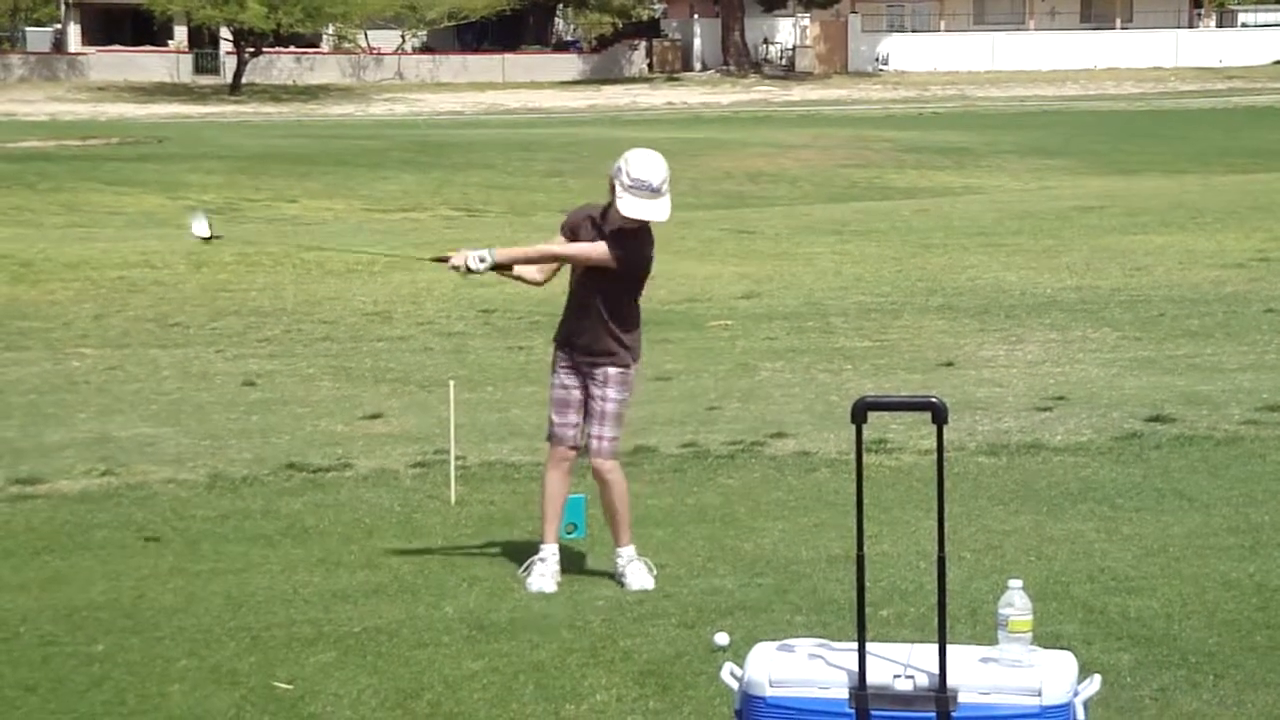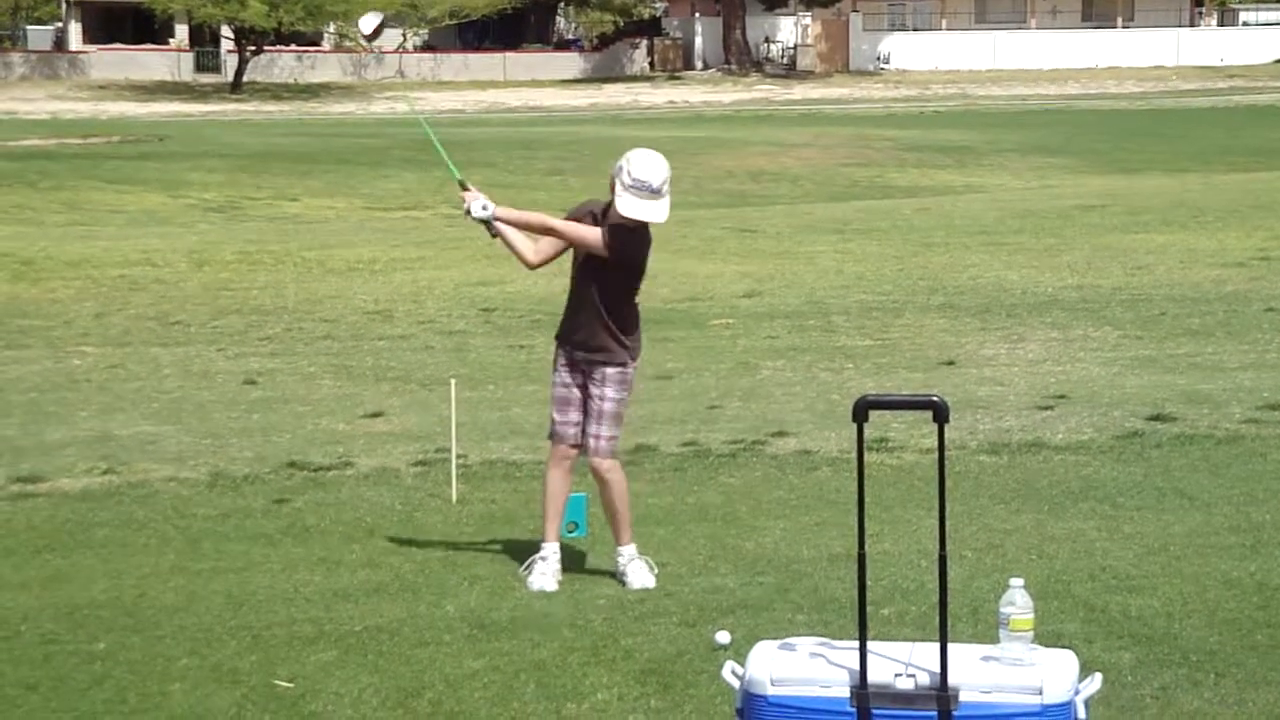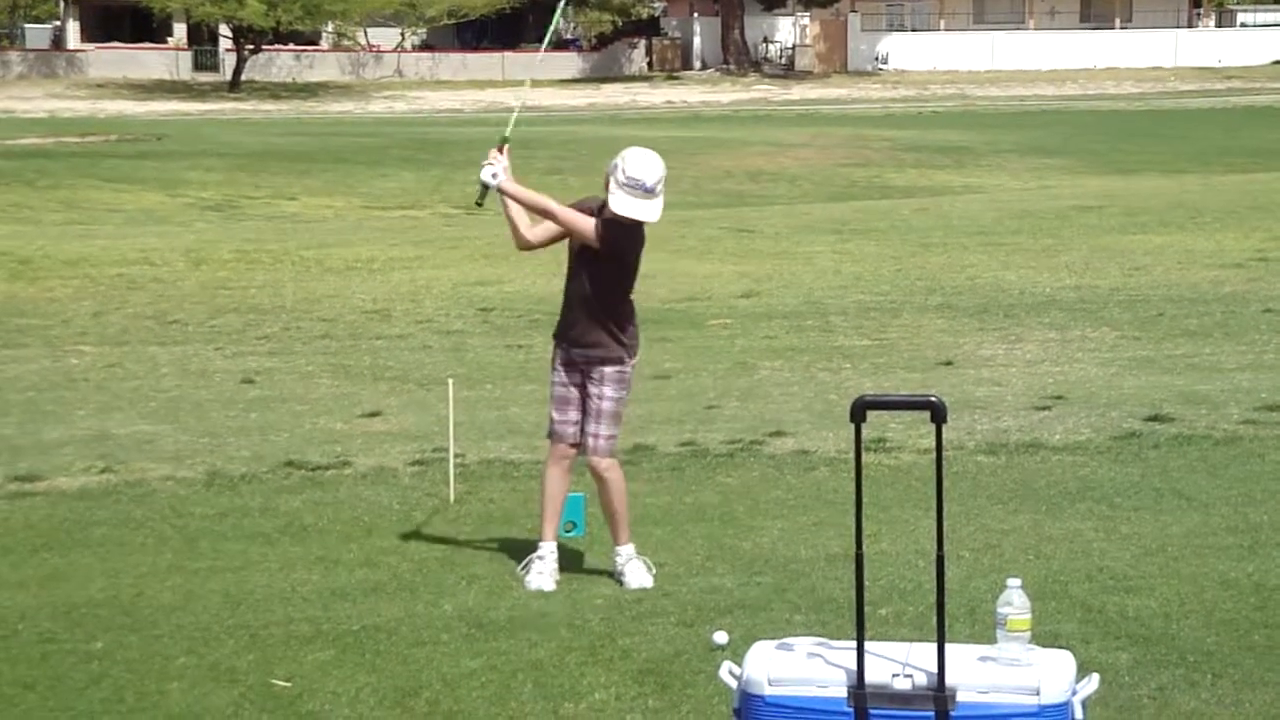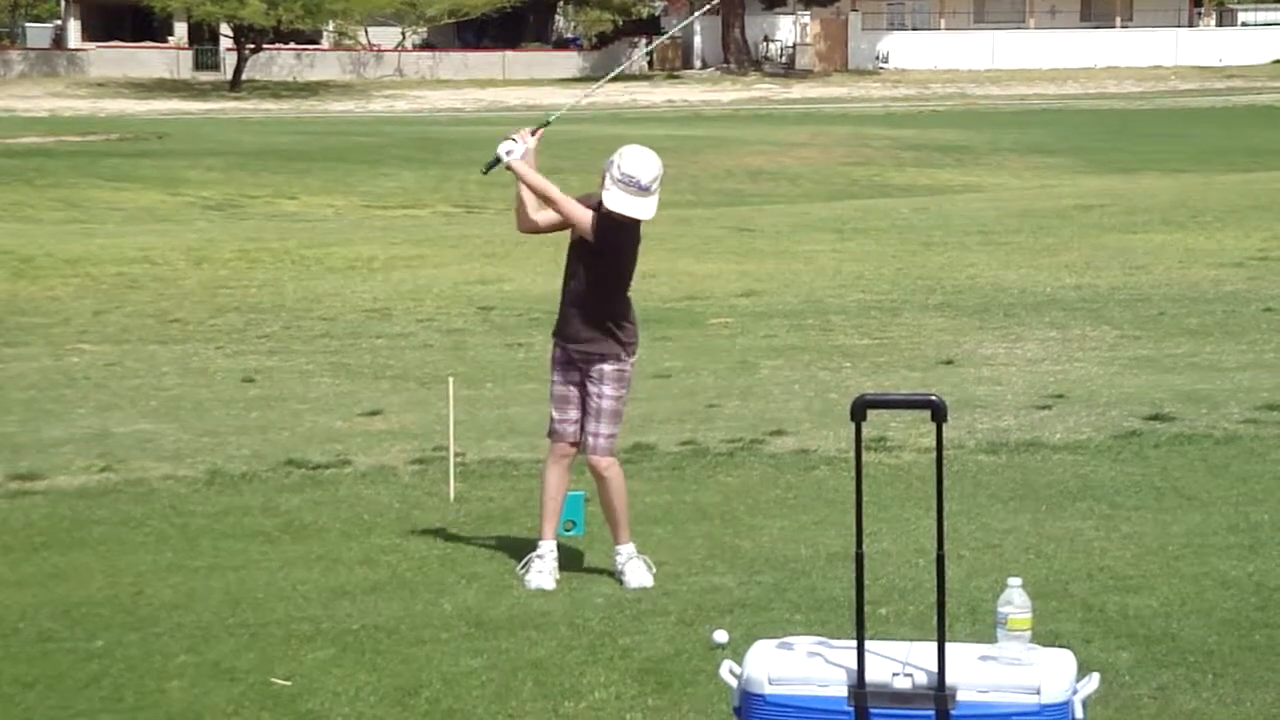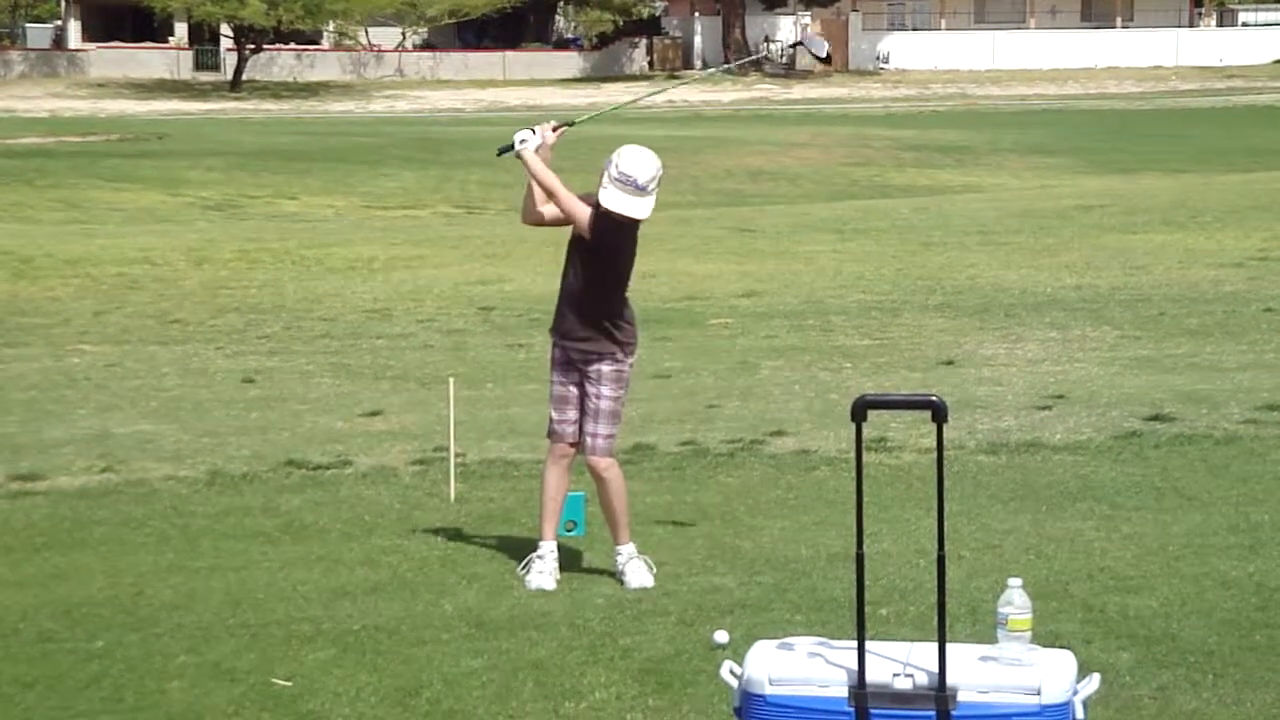
dt=0.1s
person 1, frame 1
left shoulder: (637, 246)
right shoulder: (582, 218)
left elbow: (556, 254)
right elbow: (541, 273)
left wrist: (491, 255)
right wrist: (492, 262)
left hip: (613, 359)
right hip: (570, 352)
left knee: (603, 460)
right knee: (561, 451)
left ankle: (626, 554)
right ankle: (547, 554)
person 1, frame 2
left shoulder: (632, 240)
right shoulder: (589, 214)
left elbow: (554, 230)
right elbow: (533, 256)
left wrist: (491, 209)
right wrist: (494, 216)
left hip: (611, 358)
right hip: (570, 349)
left knee: (601, 458)
right knee: (561, 450)
left ankle: (627, 553)
right ankle: (548, 553)
person 1, frame 3
left shoulder: (626, 235)
right shoulder: (589, 209)
left elbow: (552, 211)
right elbow: (529, 237)
left wrist: (501, 182)
right wrist: (504, 184)
left hip: (609, 356)
right hip: (569, 347)
left knee: (600, 458)
right knee: (561, 448)
left ankle: (626, 553)
right ankle: (546, 551)
person 1, frame 4
left shoulder: (619, 230)
right shoulder: (593, 207)
left elbow: (553, 197)
right elbow: (528, 222)
left wrist: (516, 162)
right wrist: (524, 160)
left hip: (608, 354)
right hip: (569, 346)
left knee: (599, 457)
right knee: (561, 447)
left ankle: (625, 552)
right ankle: (545, 550)
person 1, frame 5
left shoulder: (616, 229)
right shoulder: (595, 206)
left elbow: (555, 191)
right elbow: (534, 214)
left wrist: (529, 154)
right wrist: (541, 152)
left hip: (607, 353)
right hip: (568, 344)
left knee: (599, 457)
right knee: (561, 446)
left ankle: (626, 552)
right ankle: (546, 551)
